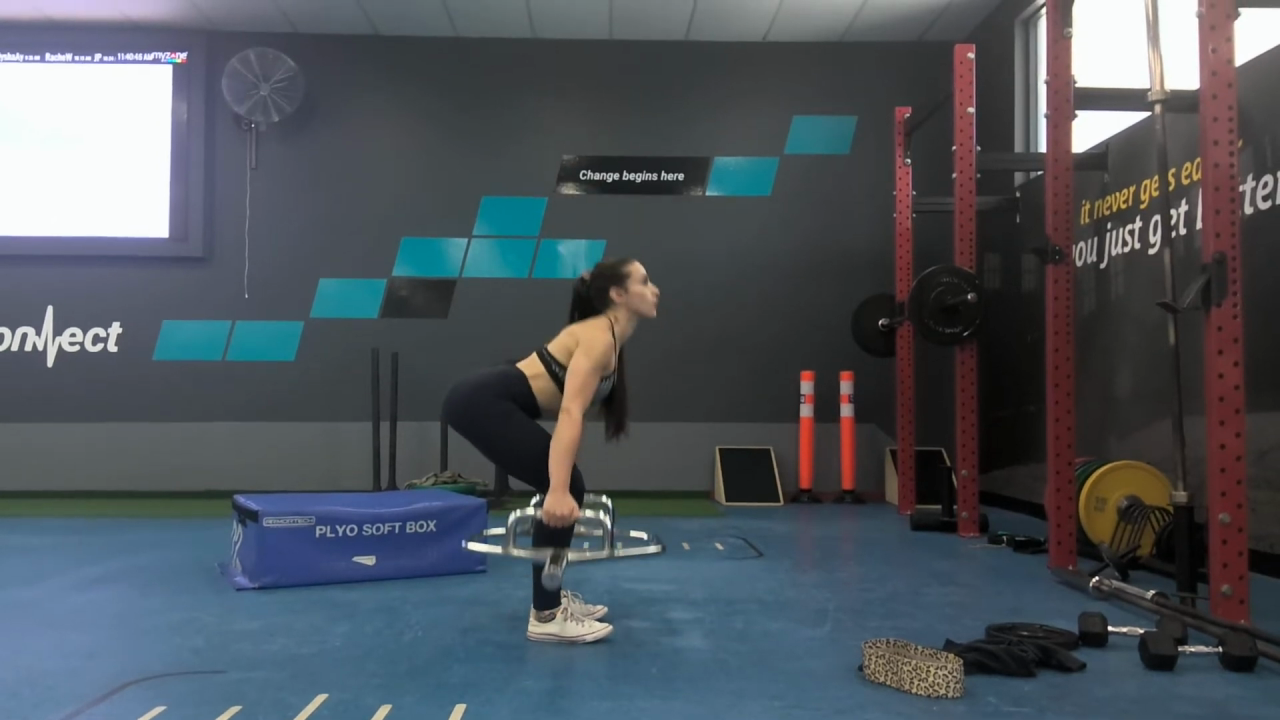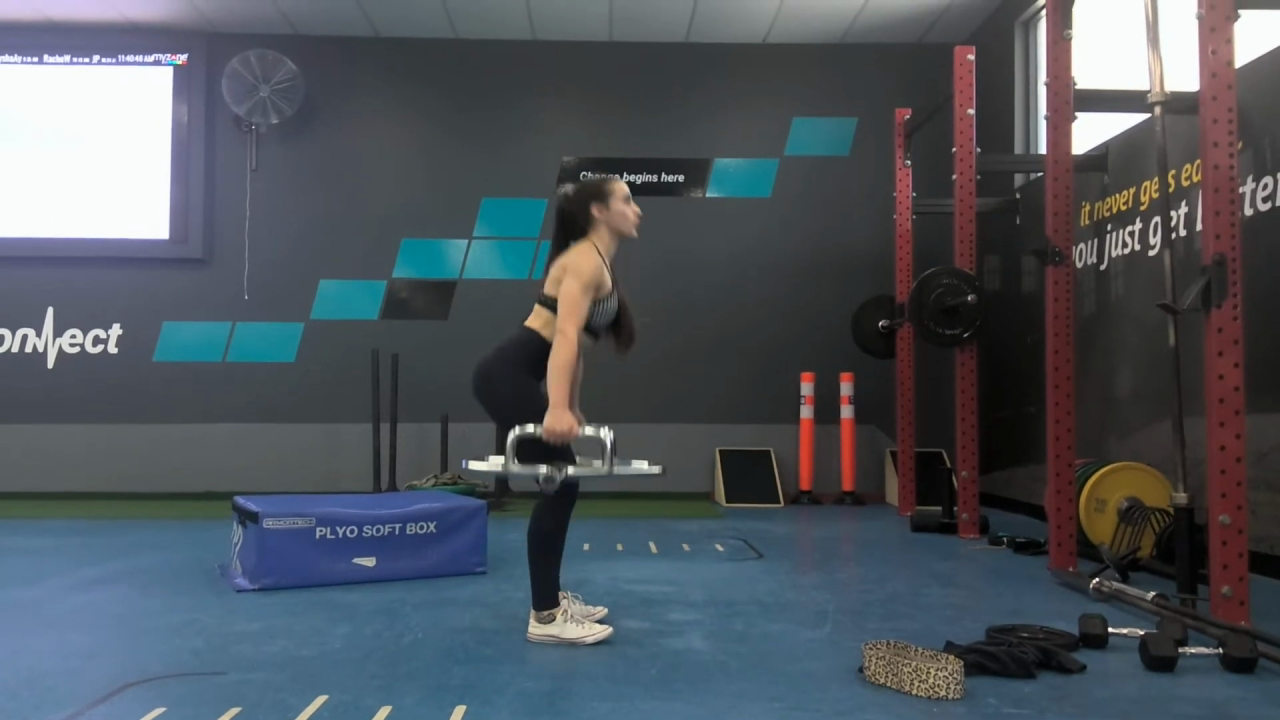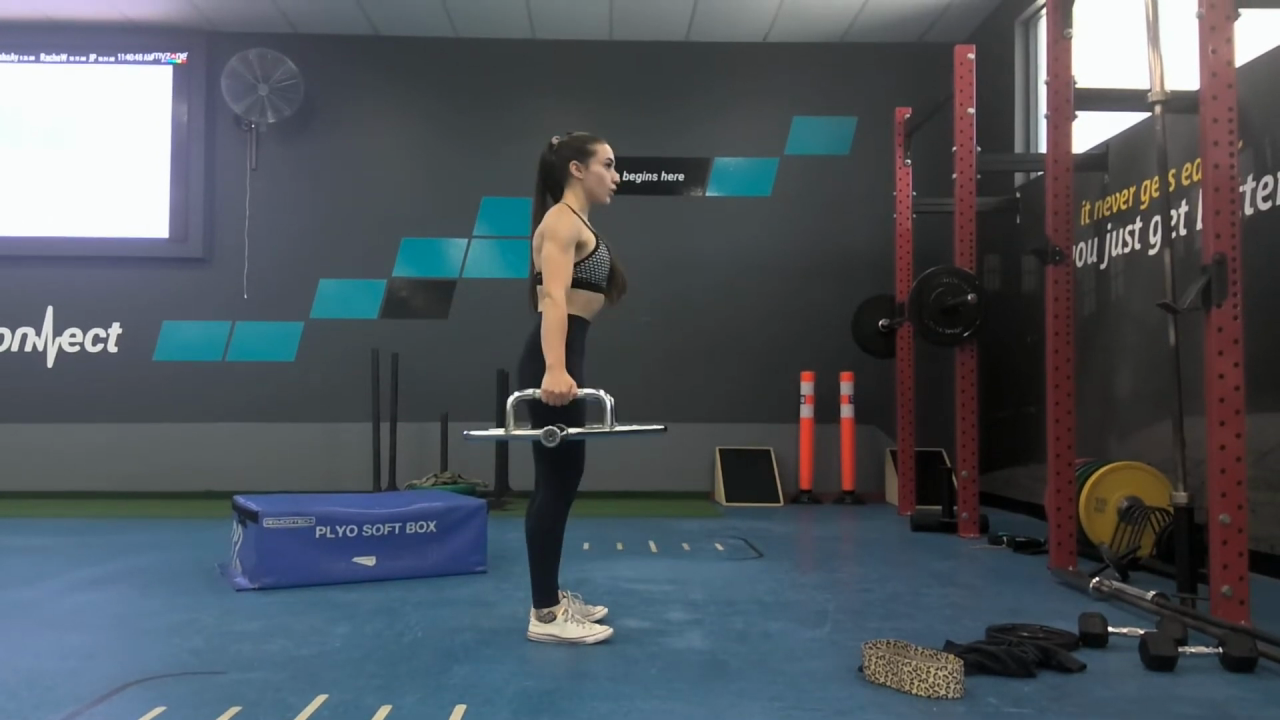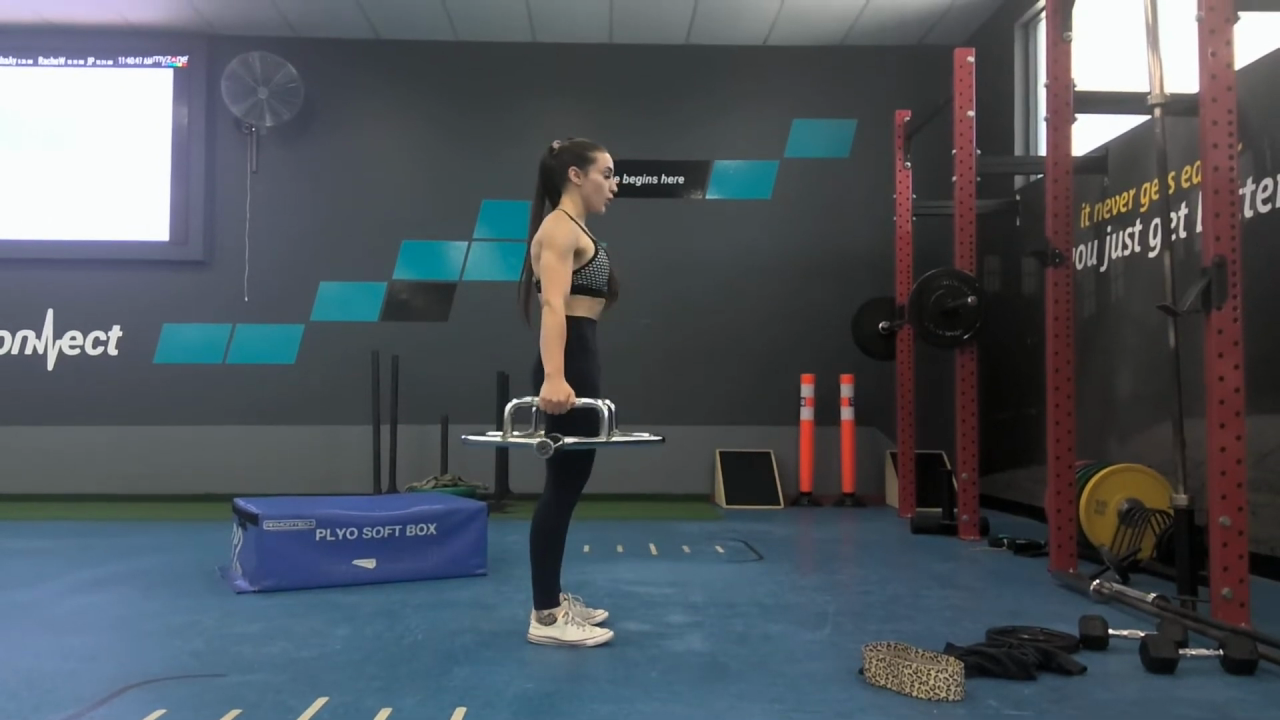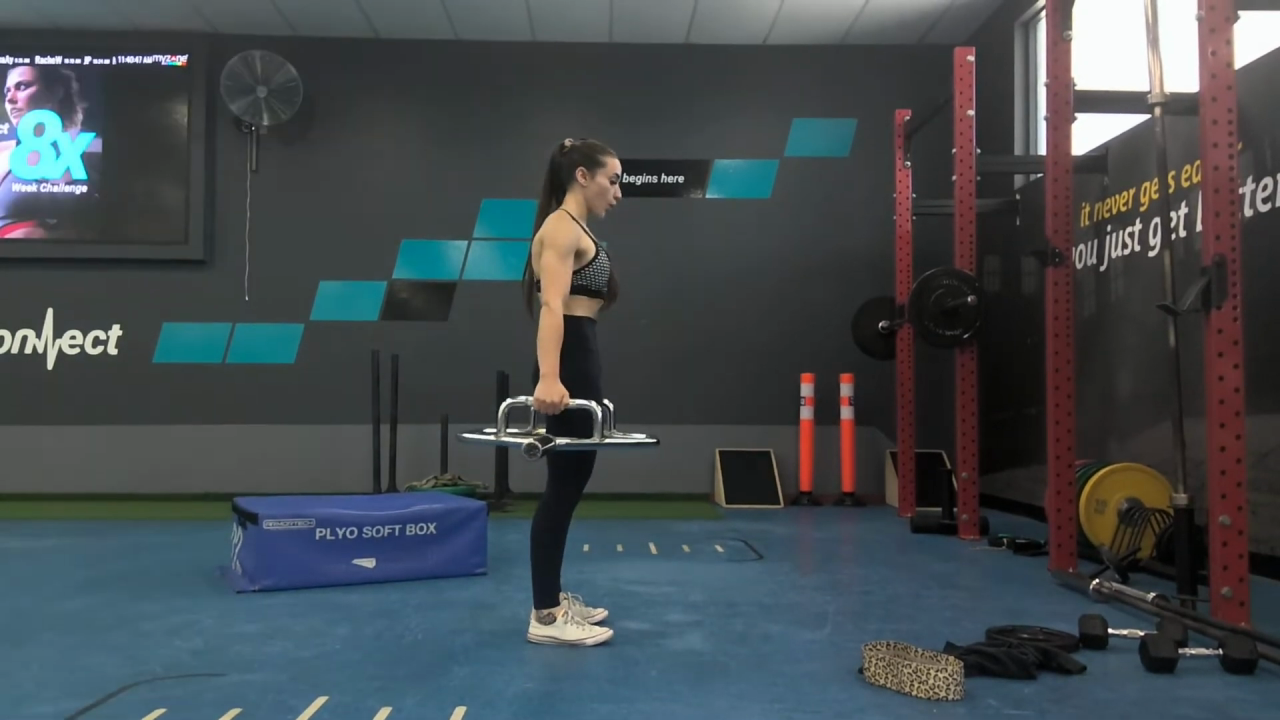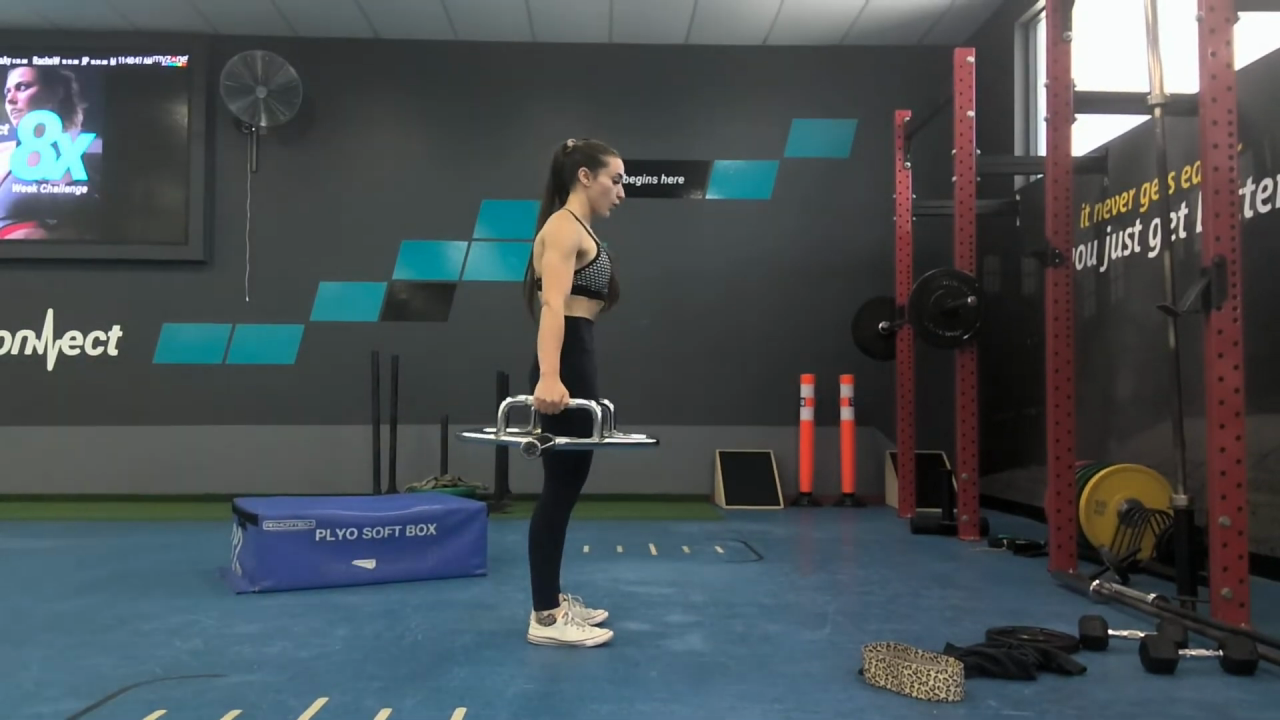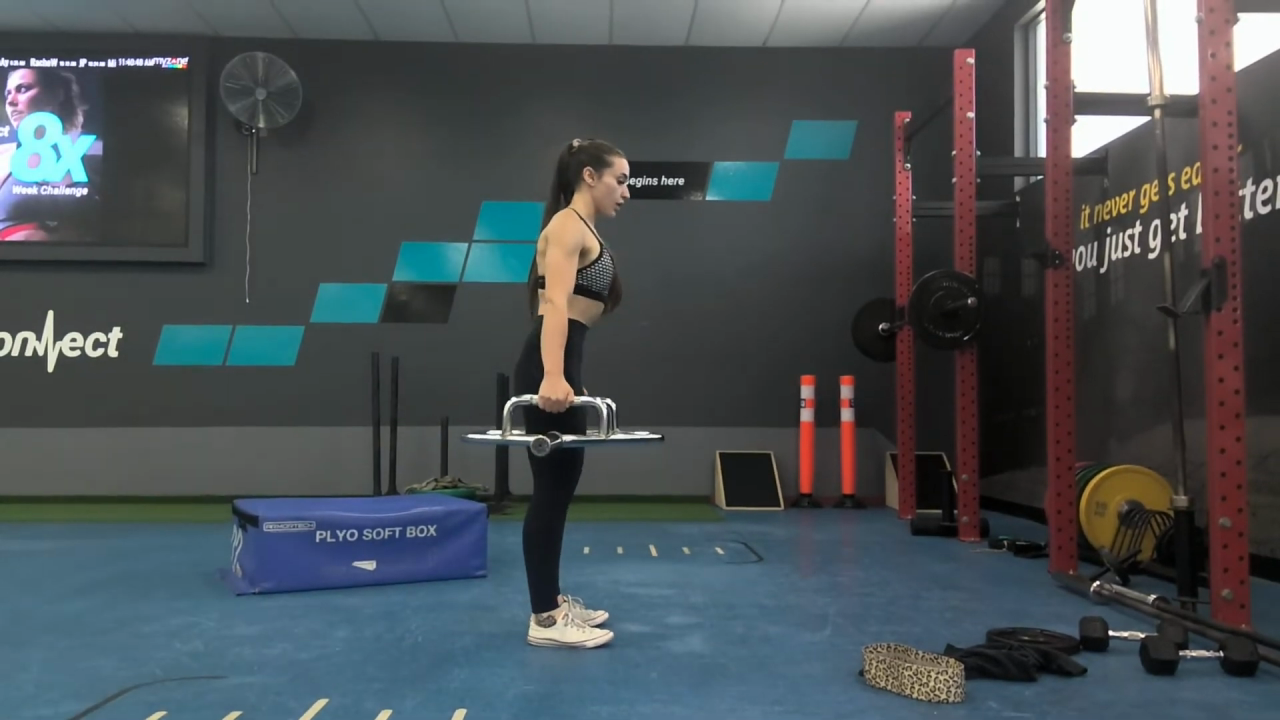
dt=0.3s
person 1, frame 1
left shoulder: (606, 340)
right shoulder: (599, 338)
left elbow: (571, 413)
right elbow: (570, 415)
left wrist: (563, 485)
right wrist: (558, 491)
left hip: (486, 402)
right hip: (480, 404)
left knee: (567, 487)
right knee: (565, 493)
left ankle: (552, 596)
right ankle: (546, 615)
person 1, frame 2
left shoulder: (596, 262)
right shoulder: (585, 261)
left elbow: (571, 344)
right elbow: (564, 337)
left wrist: (572, 410)
right wrist: (557, 412)
left hip: (518, 376)
right hip: (509, 376)
left knee: (561, 487)
right knee: (558, 489)
left ankle: (551, 598)
right ankle: (545, 618)
person 1, frame 3
left shoulder: (576, 224)
right shoulder: (562, 219)
right elbow: (554, 299)
right wrist: (556, 370)
left hip: (559, 360)
right hip: (552, 362)
left knee: (560, 481)
right knee: (558, 483)
left ankle: (552, 597)
right ankle: (545, 615)
person 1, frame 4
left shoulder: (572, 228)
right shoulder: (560, 227)
right elbow: (554, 307)
right wrist: (555, 378)
left hip: (578, 362)
right hip: (570, 362)
left knee: (568, 485)
right knee: (563, 487)
left ankle: (553, 600)
right ankle: (546, 618)
person 1, frame 5
left shoulder: (573, 228)
right shoulder: (562, 227)
right elbow: (552, 307)
right wrist: (548, 378)
left hip: (577, 360)
right hip: (569, 363)
left knee: (570, 484)
right knee: (564, 485)
left ankle: (552, 599)
right ankle: (546, 616)
person 1, frame 6
left shoulder: (577, 228)
right shoulder: (564, 227)
right elbow: (553, 306)
right wrist: (549, 378)
left hip: (575, 362)
right hip: (564, 364)
left knee: (567, 484)
right knee: (560, 486)
left ankle: (553, 601)
right ankle: (546, 618)
person 1, frame 7
left shoulder: (581, 229)
right shoulder: (567, 225)
right elbow: (555, 306)
left wrist: (568, 376)
right wrist: (552, 376)
left hip: (562, 366)
right hip: (550, 368)
left knee: (561, 485)
right knee: (552, 487)
left ankle: (552, 601)
right ankle: (545, 619)
